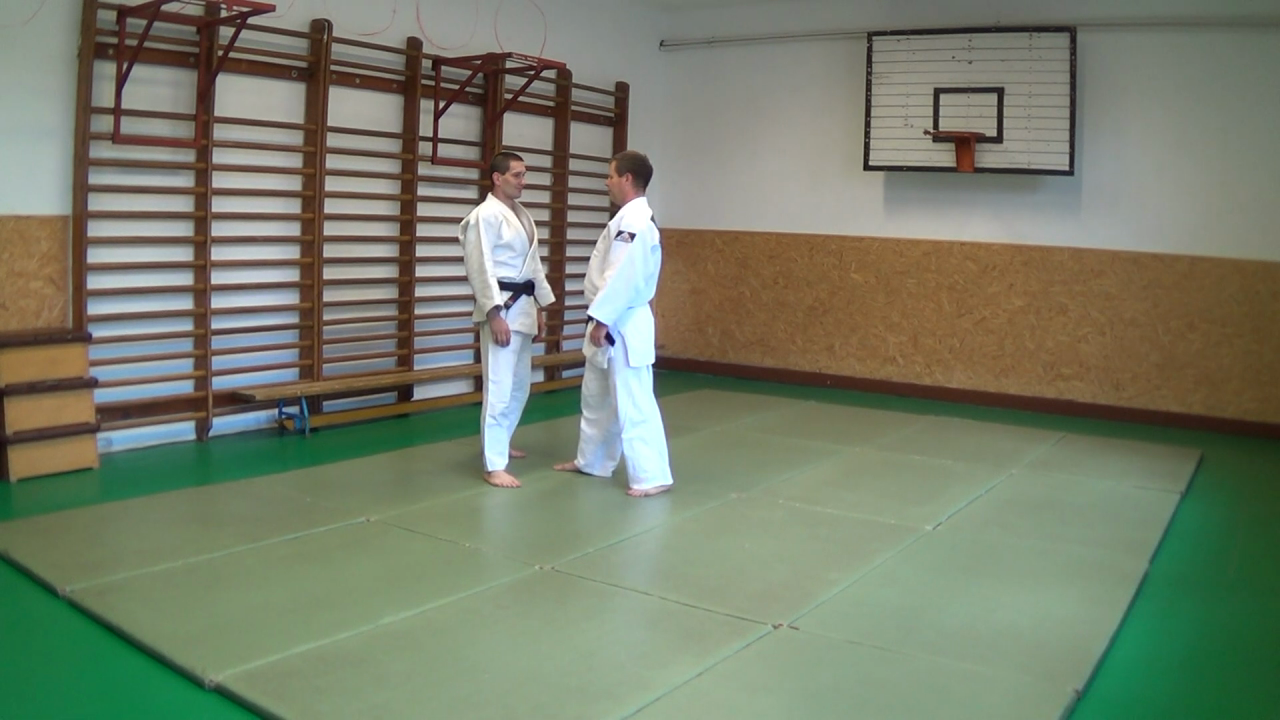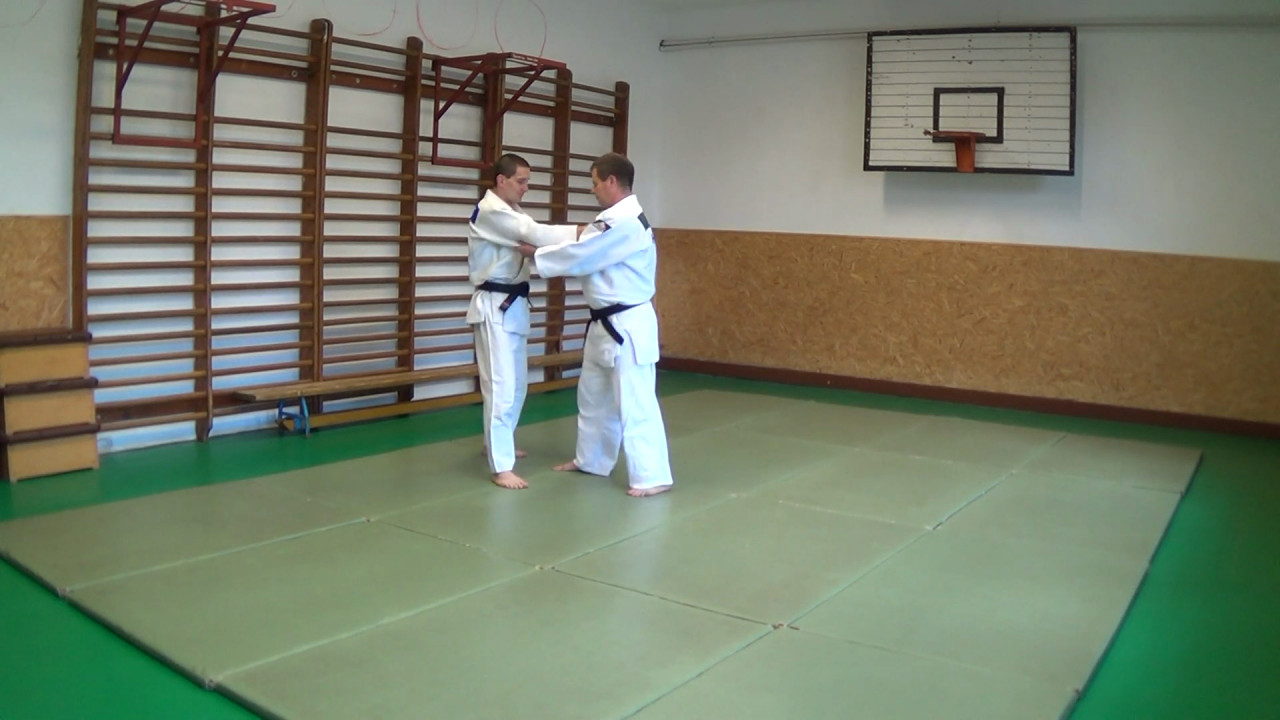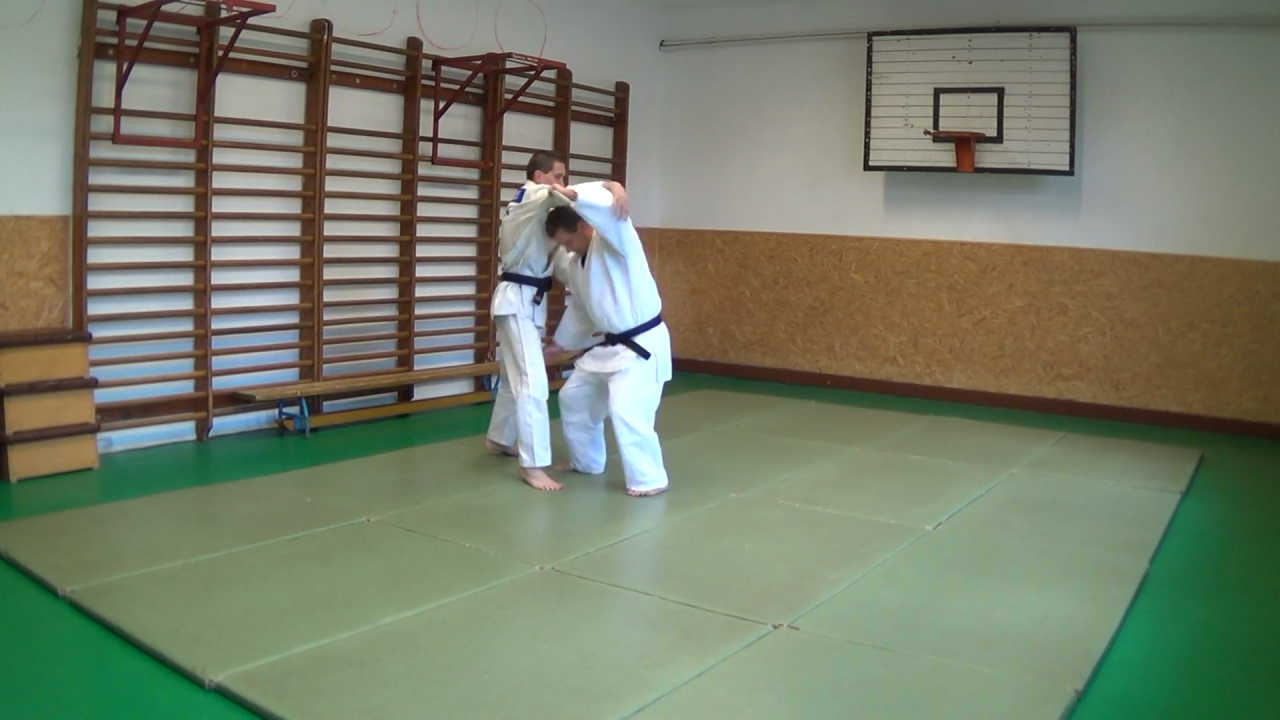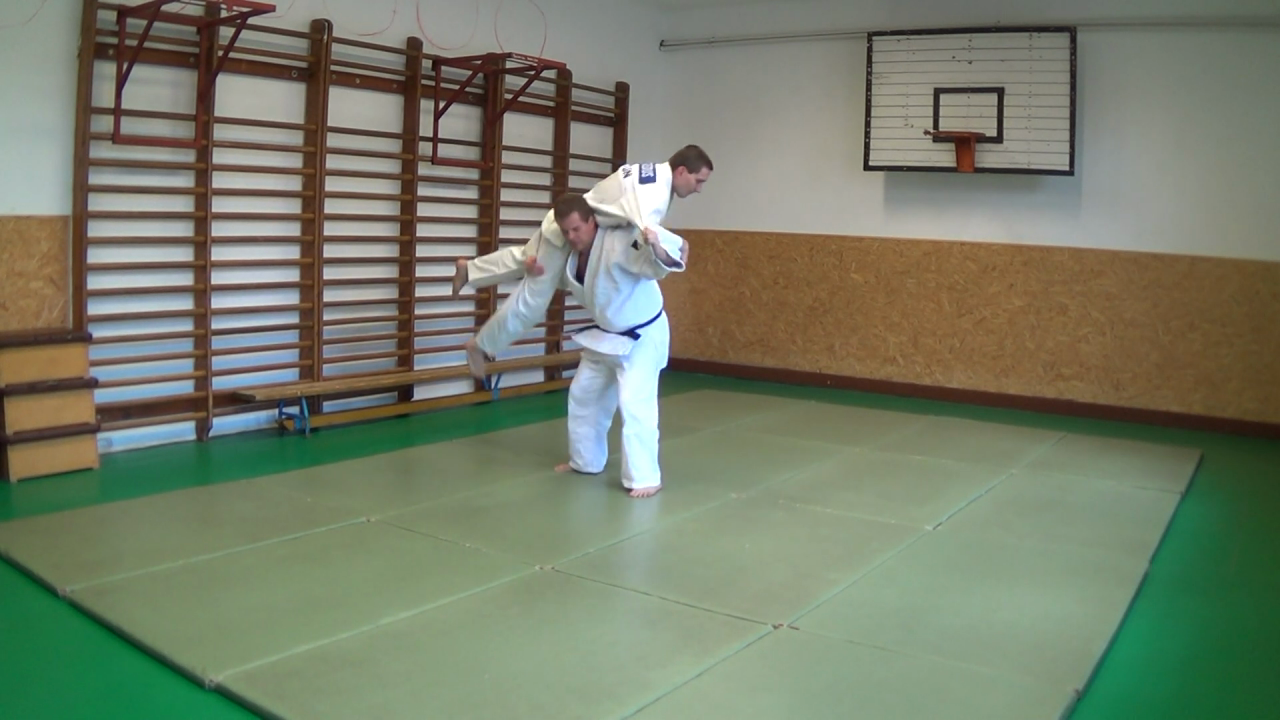
dt=1s
person 1, frame 1
left shoulder: (633, 221)
right shoulder: (630, 218)
left elbow: (622, 278)
left wrist: (601, 320)
right wrist: (601, 319)
left hip: (622, 327)
right hip: (613, 323)
left knee: (633, 404)
right knee: (596, 397)
left ankle: (651, 476)
right ankle: (591, 460)
person 1, frame 2
left shoulder: (622, 222)
right shoulder: (622, 219)
left elbow: (578, 257)
right elbow: (587, 255)
left wrist: (536, 254)
right wrist: (544, 252)
left hip: (628, 325)
right hip: (608, 323)
left knee: (634, 403)
right knee: (594, 395)
left ankle: (651, 477)
right ankle: (591, 460)
person 1, frame 3
left shoulder: (615, 233)
right shoulder: (577, 261)
left elbow: (608, 204)
right elbow: (580, 312)
left wrist: (571, 195)
right wrist: (562, 341)
left hip: (642, 344)
right hip: (610, 344)
left knee: (625, 411)
right knee: (574, 397)
left ankle: (649, 479)
right ankle: (586, 462)
person 1, frame 4
left shoulder: (620, 242)
right shoulder: (570, 254)
left elbow: (659, 263)
right elbow: (562, 280)
left wrist: (656, 243)
left hip: (645, 334)
right hip: (605, 335)
left knee: (632, 401)
right knee: (583, 393)
left ankle: (644, 478)
right ankle: (585, 460)
person 2, frame 1
left shoulder: (521, 214)
right shoulder: (485, 215)
right elbow: (480, 269)
left wrist: (539, 308)
right wrist: (494, 314)
left hip: (523, 305)
right hip: (500, 307)
left knee: (519, 384)
right knee: (500, 386)
left ankle: (499, 442)
right ankle: (494, 465)
person 2, frame 2
left shoulder: (511, 213)
right shoulder: (489, 212)
left elbow: (534, 240)
right elbow: (536, 235)
left wrist: (580, 237)
right wrist: (582, 231)
left hip: (513, 306)
right hip: (494, 307)
left knee: (516, 384)
right knee: (501, 386)
left ankle: (496, 443)
right ankle: (501, 467)
person 2, frame 3
left shoulder: (541, 208)
right shoulder: (528, 197)
left elbow: (562, 248)
right elbow: (559, 194)
right wrist: (611, 189)
left hip: (527, 299)
right hip: (517, 300)
left knee: (515, 375)
right knee: (532, 380)
left ankle: (500, 437)
right ankle: (533, 465)
person 2, frame 4
left shoulder: (656, 177)
right shoulder: (653, 188)
left elbow: (638, 226)
right elbow: (646, 228)
right hip: (565, 231)
left knee: (522, 259)
right knee: (532, 299)
left ankle: (470, 270)
right ankle: (480, 346)
